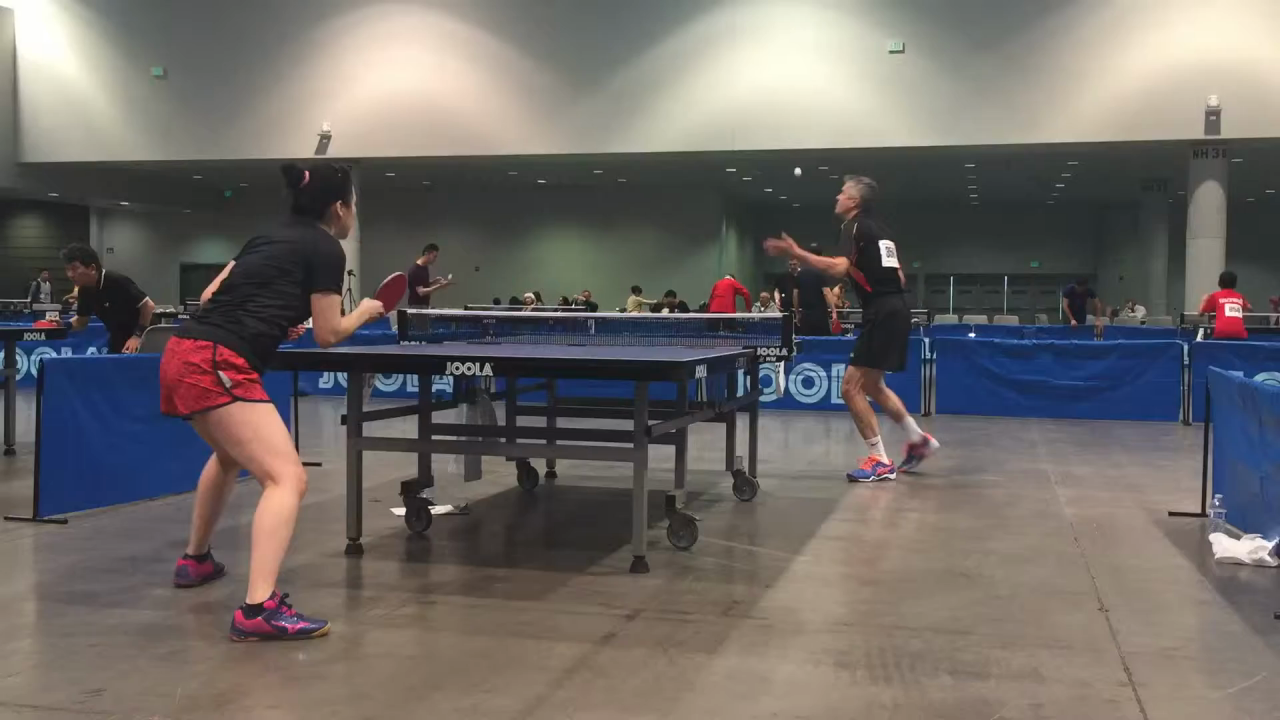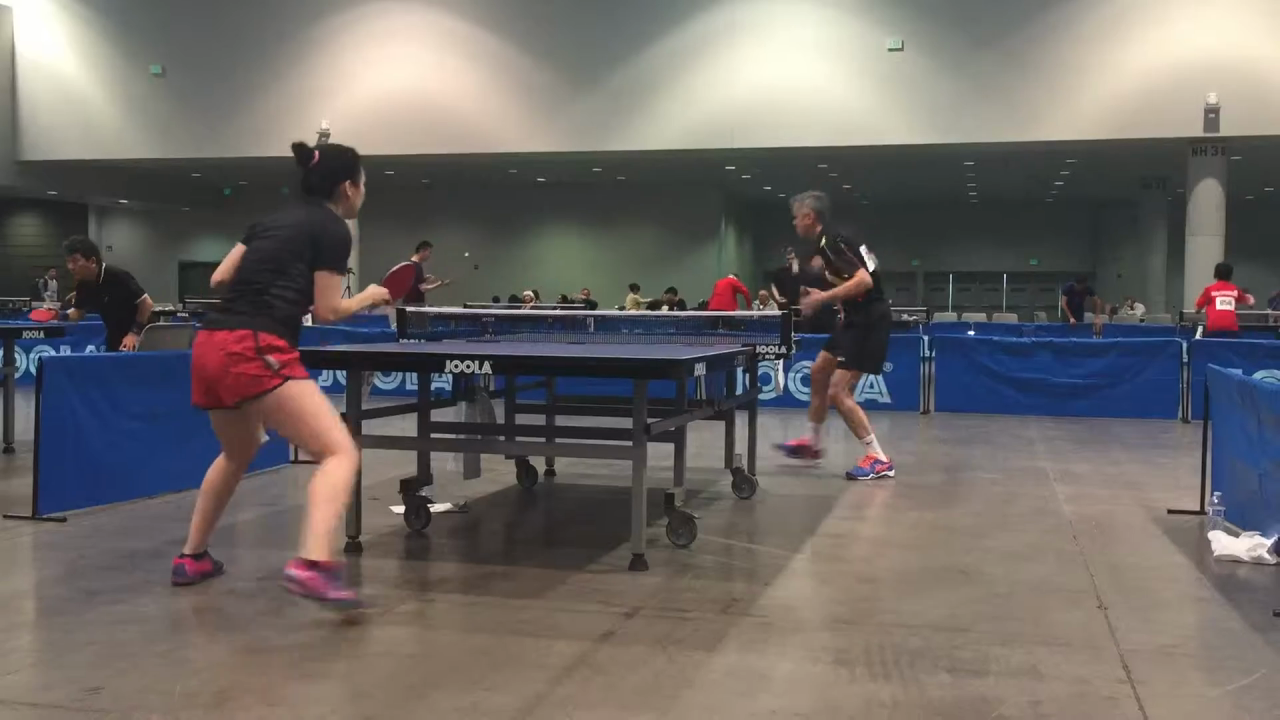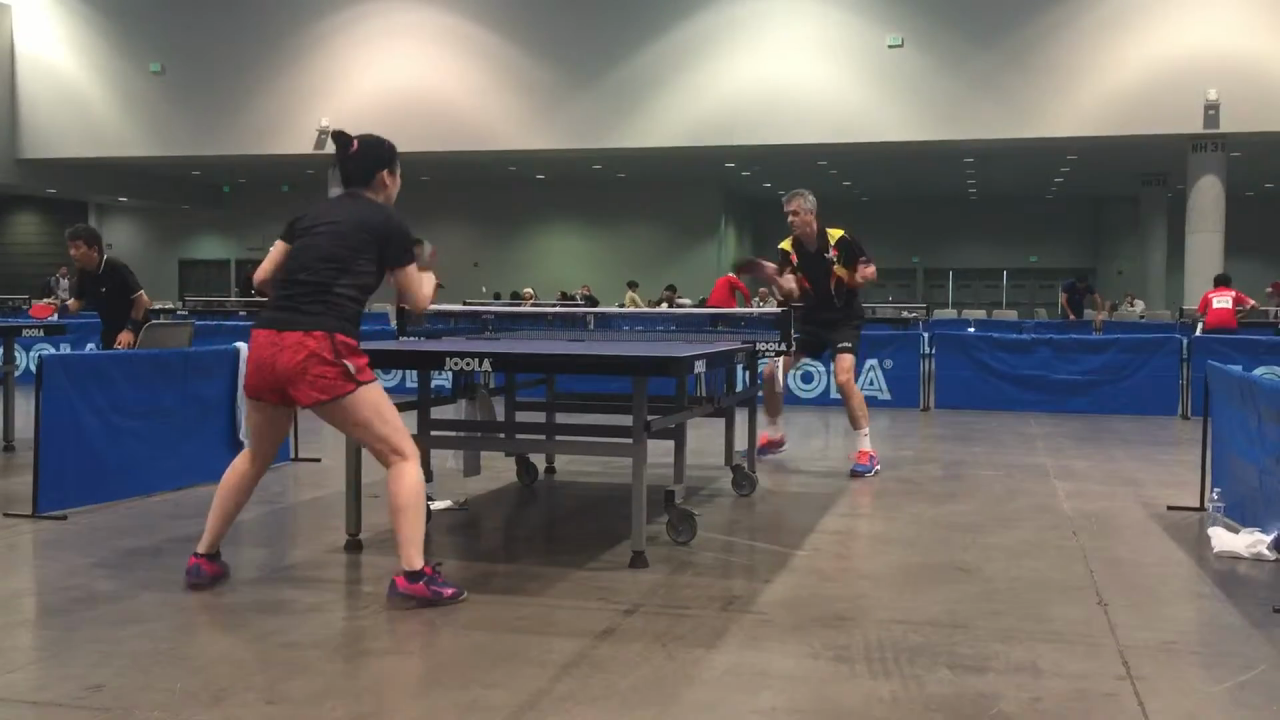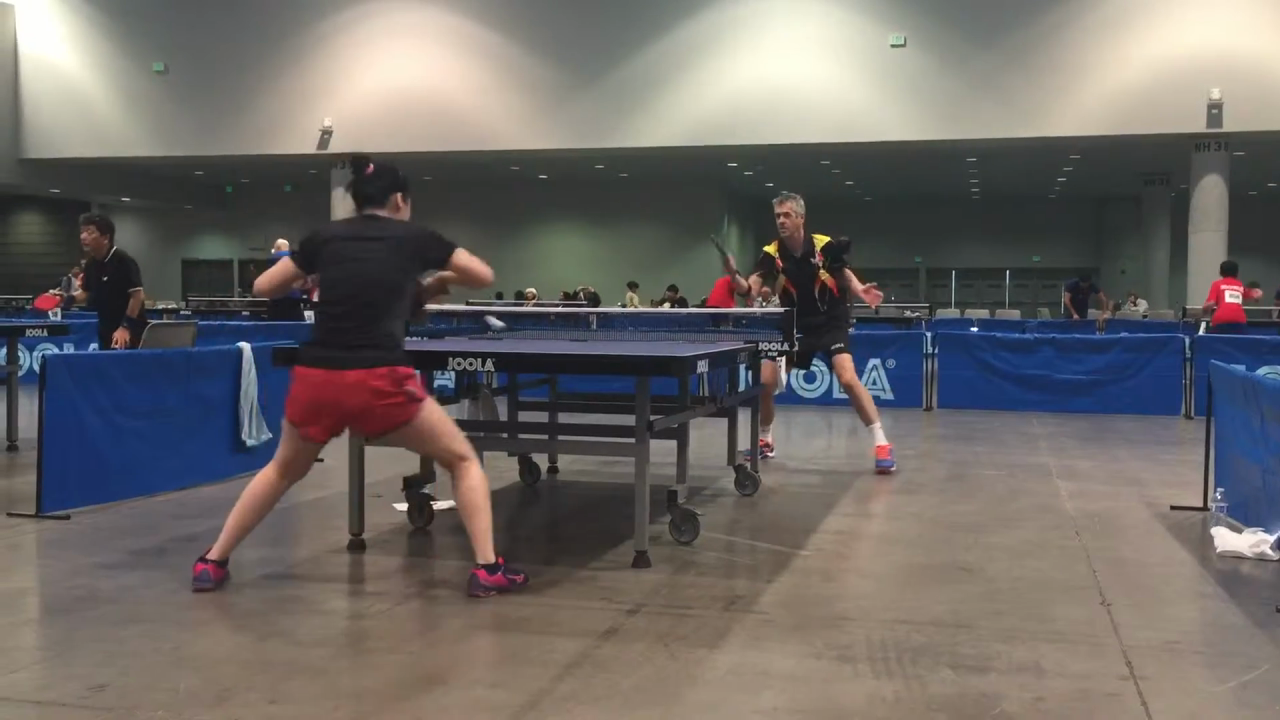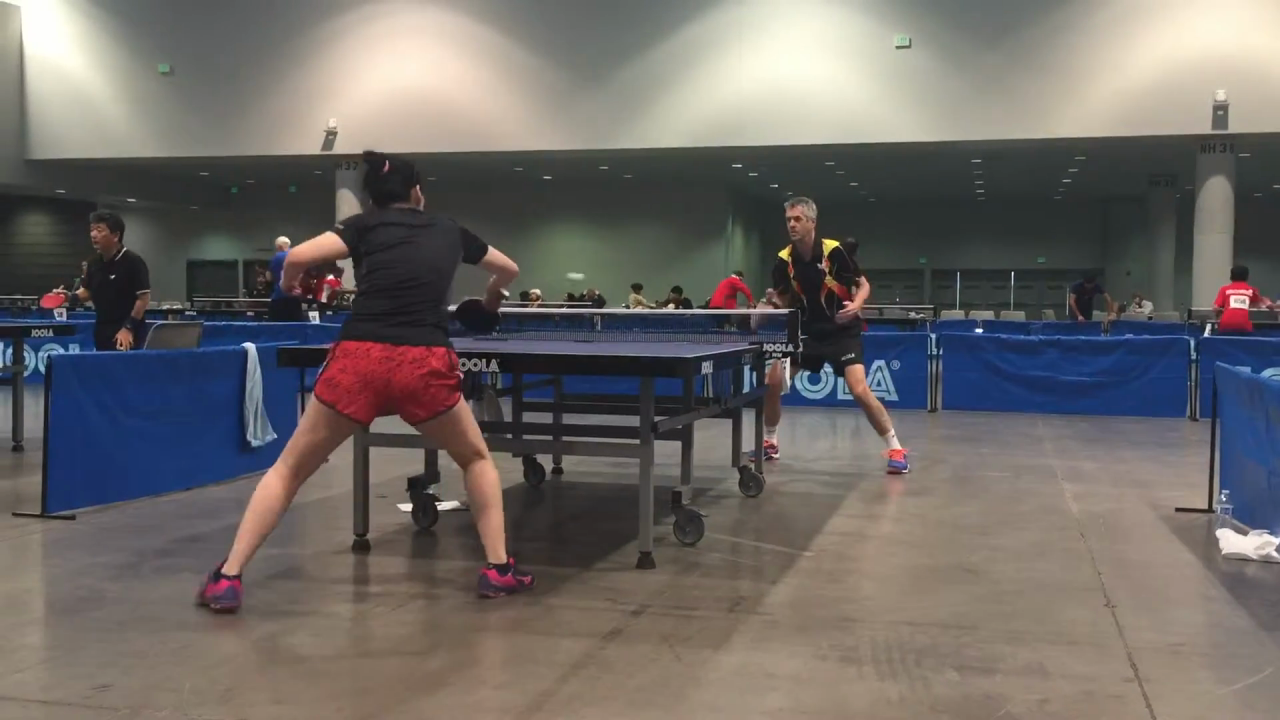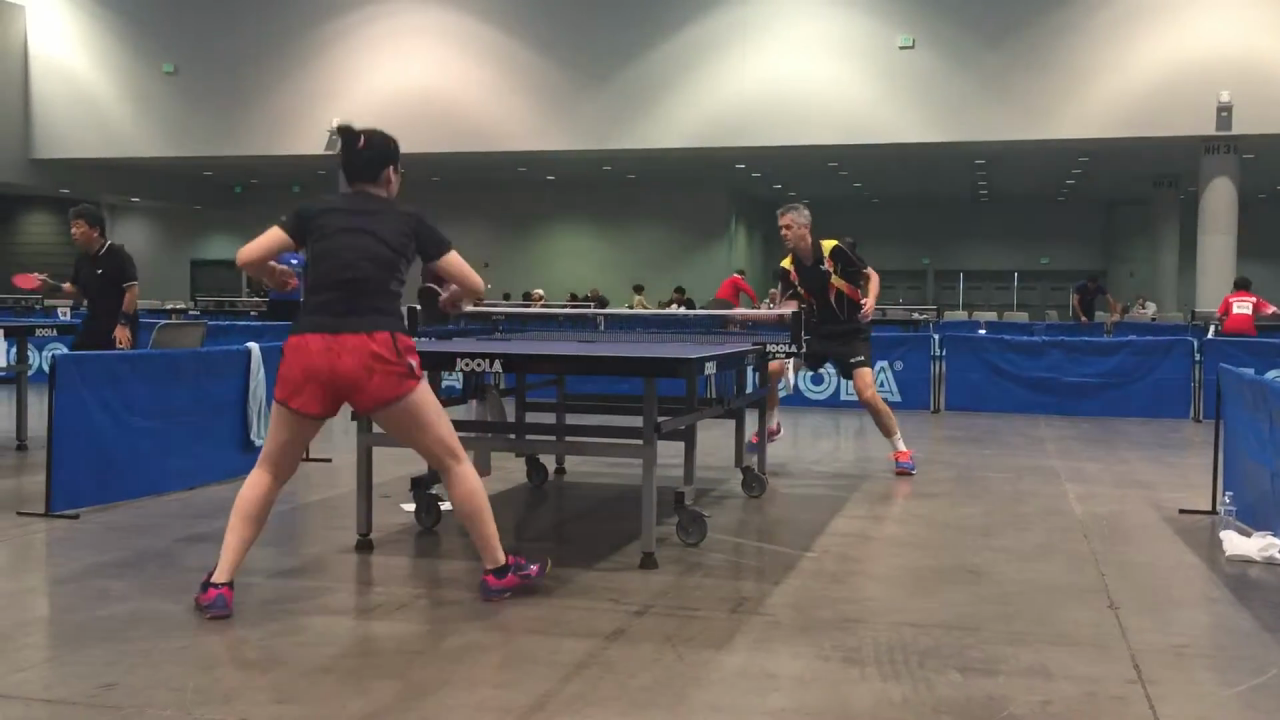
dt=0.3s
person 1, frame 1
left shoulder: (267, 238)
right shoulder: (325, 249)
right elbow: (327, 335)
right wrist: (365, 311)
left hip: (185, 353)
right hip: (216, 364)
left knee: (230, 454)
right knee: (287, 479)
left ankle: (194, 559)
right ankle: (258, 608)
person 1, frame 2
left shoulder: (273, 221)
right shoulder: (332, 228)
left elbow: (221, 279)
right elbow: (328, 312)
right wrist: (371, 296)
left hip: (211, 345)
right hip: (253, 349)
left knee: (239, 451)
right knee: (340, 454)
left ankle: (191, 557)
right ankle: (313, 566)
person 1, frame 3
left shoulder: (310, 214)
right shoulder: (387, 223)
left elbow: (263, 278)
right elbow: (420, 302)
right wrist: (426, 279)
left hip: (266, 344)
right hip: (324, 351)
left knee: (256, 456)
right knee: (401, 454)
left ankle: (203, 558)
right ankle: (411, 576)
person 1, frame 4
left shoulder: (325, 236)
right shoulder: (414, 237)
left elbow: (262, 288)
right elbow: (485, 276)
left wrist: (302, 277)
right wrist: (441, 282)
left hip: (314, 377)
right hip: (378, 382)
left knee: (282, 470)
right knee: (462, 460)
left ankle: (211, 562)
right ankle: (487, 569)
person 1, frame 5
left shoulder: (366, 225)
right shoulder: (449, 230)
left elbow: (298, 257)
right elbow: (509, 269)
left wrist: (290, 279)
right wrist: (493, 292)
left hip: (357, 360)
right hip: (425, 365)
left knee: (289, 470)
right knee: (477, 458)
left ankle: (227, 578)
right ankle: (498, 568)
person 1, frame 6
left shoulder: (316, 211)
right shoulder: (408, 221)
left elbow: (245, 258)
right elbow: (475, 286)
left wrist: (275, 275)
right wrist: (455, 298)
left hip: (308, 352)
right hip: (378, 354)
left knee: (269, 471)
right knee: (451, 460)
left ankle: (219, 586)
right ankle: (498, 570)
person 2, frame 1
left shoulder: (855, 227)
right shoulder: (877, 228)
left elbow: (840, 268)
right elbow: (897, 276)
left wrist: (796, 253)
left hip: (883, 315)
right hip: (894, 312)
left knee: (851, 388)
right knee: (872, 384)
left ankle: (881, 461)
right ankle: (918, 438)
person 2, frame 2
left shoulder: (832, 242)
right shoulder: (827, 243)
left elbow: (864, 281)
left wrist: (823, 298)
left hip: (869, 321)
right hip: (858, 319)
left knee: (837, 392)
right knee: (818, 373)
left ankle: (878, 459)
right ankle: (812, 443)
person 2, frame 3
left shoulder: (842, 240)
right shoulder: (787, 249)
left elbow: (865, 272)
right elbow: (790, 293)
left wrist: (865, 274)
right wrist: (775, 280)
left hip: (845, 318)
right hip: (809, 319)
left knee: (844, 380)
right knee: (770, 373)
left ankle: (865, 452)
right ankle: (774, 436)
person 2, frame 4
left shoulder: (826, 246)
right shoulder: (771, 254)
left elbow: (843, 272)
right elbow: (751, 291)
left wrist: (860, 289)
right wrist: (734, 275)
left hip: (831, 323)
right hip: (795, 326)
left knee: (848, 378)
right knee: (764, 383)
left ankle: (882, 445)
right ankle: (764, 442)
person 2, frame 5
left shoulder: (834, 251)
right shoulder: (784, 260)
left elbow: (863, 285)
right elbow: (782, 302)
left wrist: (856, 306)
left hip: (842, 331)
right hip: (806, 332)
left knee: (859, 391)
right knee: (771, 384)
left ankle: (896, 450)
right ankle: (770, 443)
person 2, frame 6
left shoulder: (835, 250)
right shoulder: (787, 268)
left elbow: (872, 276)
right elbow: (789, 311)
left wrist: (871, 301)
left hip: (850, 333)
right hip: (814, 332)
left knee: (867, 395)
right knee: (770, 371)
left ankle: (901, 452)
right ankle: (770, 427)
